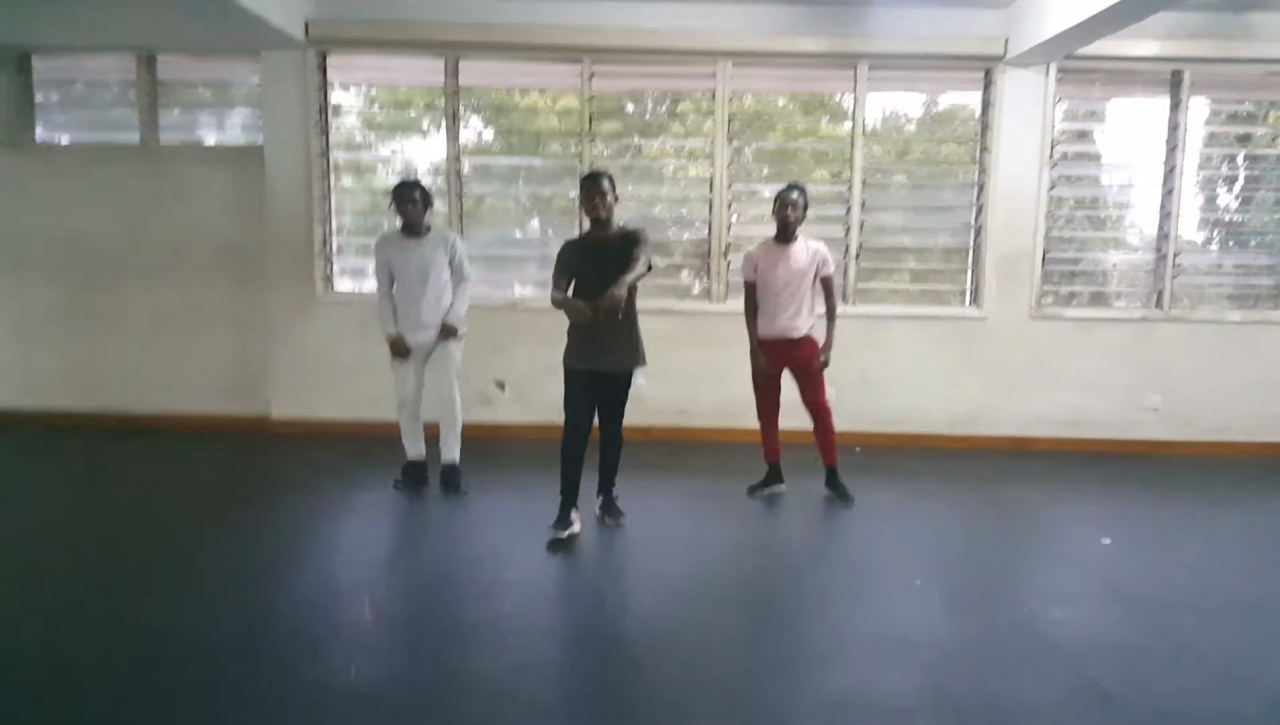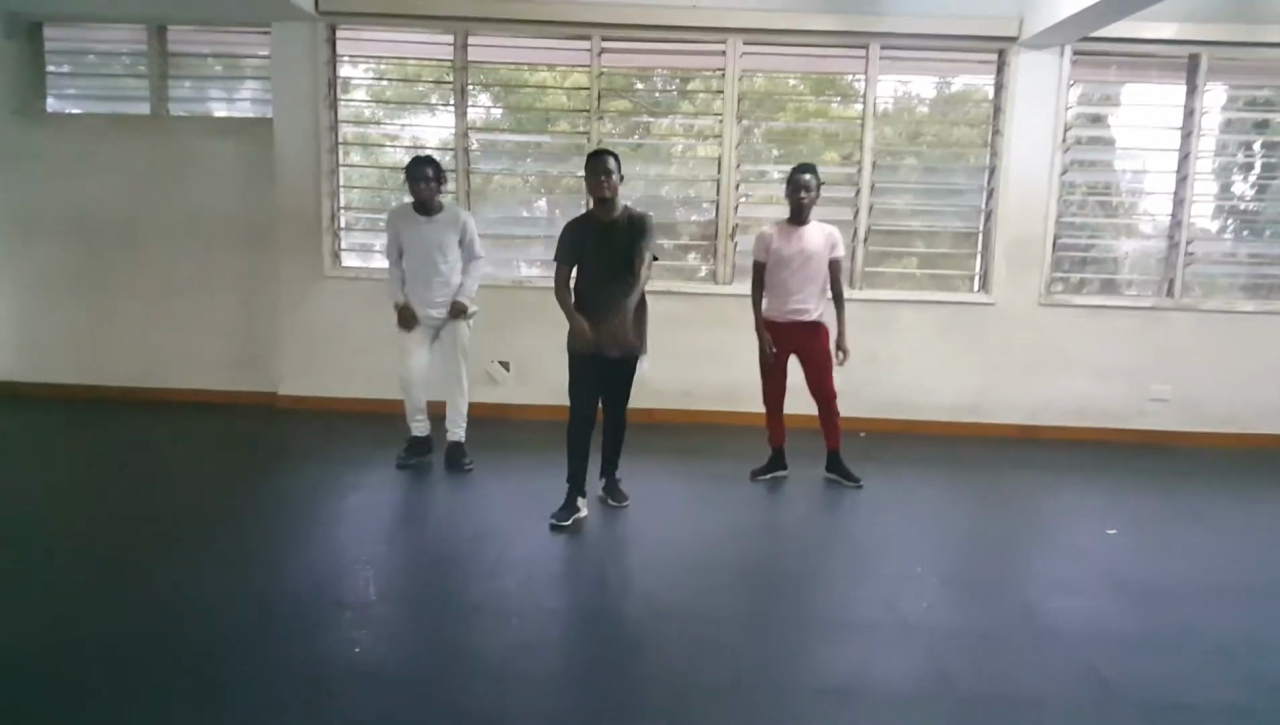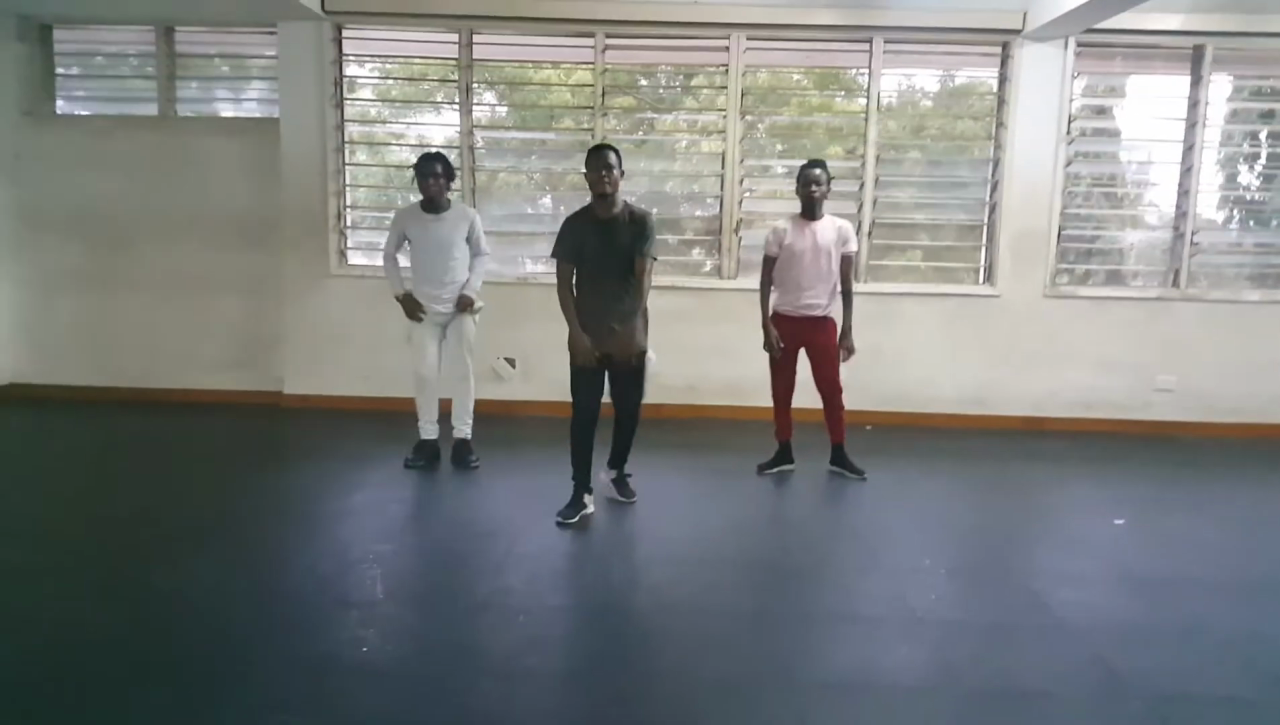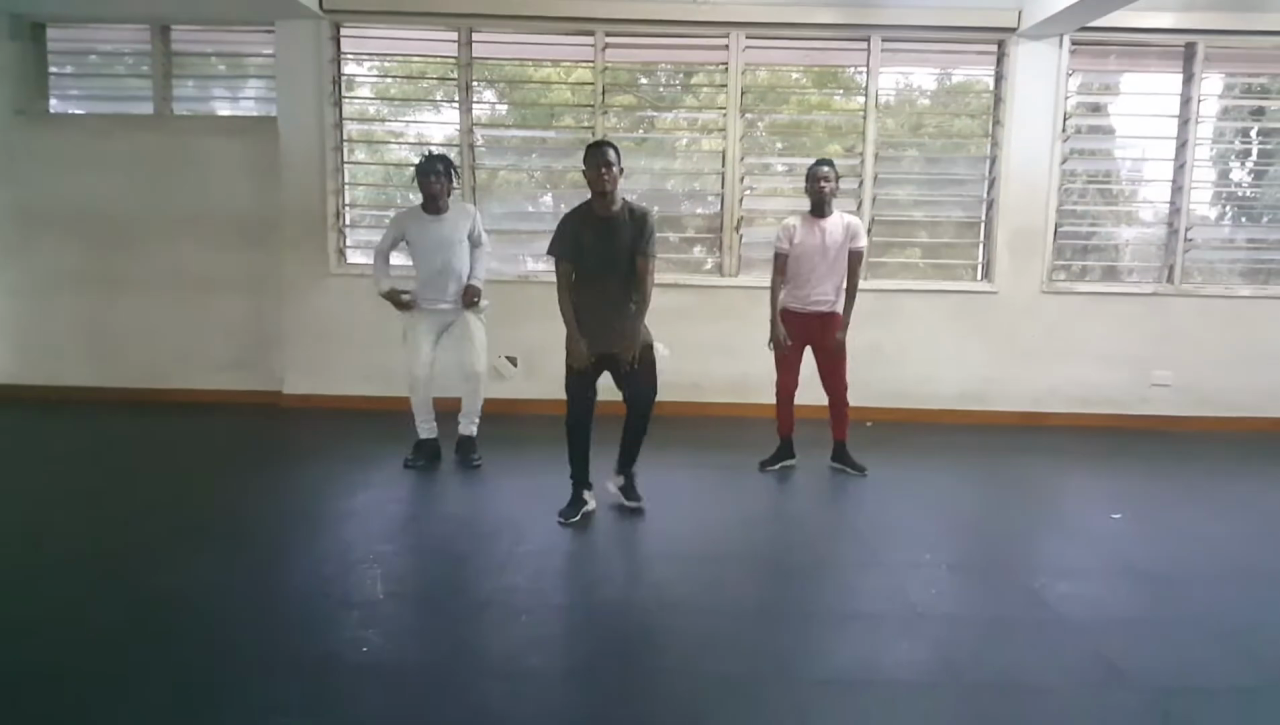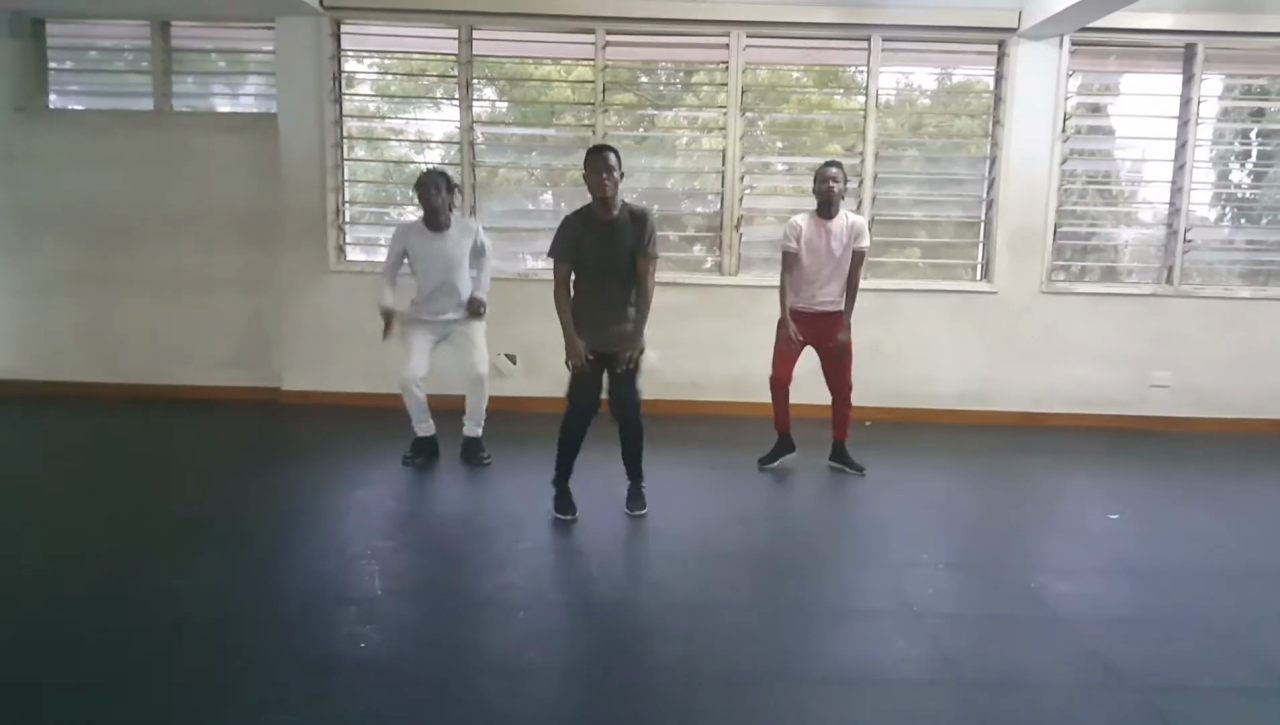
dt=0.1s
person 1, frame 1
left shoulder: (631, 239)
right shoulder: (573, 249)
left elbow: (640, 263)
right elbow: (557, 293)
left wrist: (623, 285)
right wrist: (569, 304)
left hip: (620, 352)
right hip: (581, 353)
left knee: (612, 428)
right knee: (575, 429)
left ankle: (606, 495)
right ankle: (568, 510)
person 1, frame 2
left shoulder: (639, 222)
right shoulder: (576, 228)
left elbow: (642, 269)
right elbow: (561, 282)
left wrist: (627, 309)
right wrist: (575, 319)
left hip: (625, 335)
right hip: (586, 336)
left knee: (616, 412)
right knee: (581, 414)
left ankle: (608, 477)
right ankle: (575, 495)
person 1, frame 3
left shoulder: (640, 220)
right shoulder: (575, 224)
left elbow: (644, 274)
right elbow: (563, 281)
left wrist: (635, 326)
right wrist: (576, 332)
left hip: (627, 333)
right hip: (587, 336)
left knee: (629, 408)
right knee: (584, 412)
left ankle: (617, 470)
right ankle: (581, 492)
person 1, frame 4
left shoulder: (640, 218)
right shoulder: (572, 222)
left elbow: (646, 276)
right elbow: (564, 283)
left wrist: (638, 330)
right wrist: (572, 337)
left hip: (627, 331)
right hip: (586, 333)
left knee: (642, 400)
right knee: (579, 408)
left ankle: (625, 476)
right ankle: (581, 491)
person 1, frame 5
left shoulder: (640, 219)
right shoulder: (573, 225)
left elbow: (646, 278)
right elbow: (561, 284)
left wrist: (639, 333)
right wrist: (570, 337)
left hip: (625, 332)
right hip: (585, 336)
left knee: (625, 409)
right knee: (582, 407)
left ankle: (635, 485)
right ankle: (562, 487)
person 2, frame 1
left shoulder: (817, 251)
right shoulder: (756, 255)
left elbow: (830, 301)
right elbow: (751, 307)
left wrist: (828, 345)
right wrist: (754, 350)
left hip: (803, 342)
right hip: (767, 344)
left knee: (820, 409)
right knee: (767, 412)
left ankle: (833, 477)
right ankle: (773, 474)
person 2, frame 2
left shoulder: (829, 235)
right shoulder: (768, 236)
left elbow: (836, 287)
right elbow: (757, 287)
left wrist: (841, 333)
right wrist: (760, 331)
left hip: (812, 327)
right hip: (775, 325)
left knee: (825, 395)
right knee: (772, 395)
left ankle: (834, 462)
right ankle: (777, 459)
person 2, frame 3
left shoulder: (842, 229)
right shoulder: (780, 230)
left elbow: (846, 283)
right elbow: (766, 281)
left wrist: (847, 330)
right wrist: (767, 326)
left hip: (822, 322)
right hip: (784, 320)
left knee: (831, 390)
right knee: (781, 390)
left ankle: (838, 455)
right ankle: (784, 453)
person 2, frame 4
left shoulder: (851, 226)
right shoulder: (790, 226)
left elbow: (852, 279)
right elbow: (778, 277)
left wrist: (843, 325)
right wrist: (775, 324)
left hip: (829, 318)
right hip: (793, 316)
left knee: (837, 388)
right knee: (786, 386)
left ankle: (840, 451)
right ankle: (785, 449)
person 2, frame 5
left shoulder: (856, 225)
right shoulder: (797, 225)
left elbow: (853, 278)
right elbow: (786, 275)
left wrist: (846, 325)
right wrist: (785, 321)
left hip: (832, 317)
right hip: (798, 315)
left knee: (842, 387)
right knee: (779, 379)
left ankle: (839, 451)
right ankle: (784, 442)
person 3, frame 1
left shoulder: (448, 240)
right shoulder: (386, 245)
left elbow: (464, 281)
right elbow: (384, 292)
left wrist: (454, 320)
right wrist: (392, 334)
left hip: (443, 333)
right hip: (407, 336)
left knee: (448, 397)
right knee: (406, 401)
left ankle: (450, 464)
right ankle: (415, 462)
person 3, frame 2
left shoulder: (460, 219)
right shoulder: (397, 218)
left elbow: (476, 260)
right elbow: (395, 264)
left wrist: (465, 297)
right wrist: (399, 304)
left hip: (454, 310)
right hip: (417, 312)
left knee: (455, 376)
right knee: (411, 374)
left ankle: (455, 442)
right ankle: (419, 436)
person 3, frame 3
left shoulder: (467, 216)
right shoulder: (405, 217)
left elbow: (481, 255)
right elbow: (389, 255)
left wrist: (470, 291)
right wrist: (400, 293)
left hip: (459, 307)
right hip: (423, 308)
left knee: (462, 372)
right knee: (425, 373)
left ankle: (462, 439)
right ankle: (428, 440)
person 3, frame 4
left shoulder: (468, 215)
right shoulder: (404, 219)
left elbow: (481, 249)
right elbow: (381, 253)
left wrist: (475, 283)
right wrist: (385, 288)
left hip: (463, 306)
right hip: (423, 309)
left knee: (475, 368)
right knee: (420, 375)
left ankle: (467, 436)
right ankle: (427, 440)
person 3, frame 5
left shoulder: (470, 229)
right shoulder: (405, 234)
left elbow: (484, 256)
right elbow: (389, 273)
left wrist: (480, 294)
right wrist: (388, 306)
left hip: (464, 316)
right hip: (423, 319)
left knee: (478, 372)
right knee: (410, 376)
left ankle: (472, 438)
right ankle: (425, 438)
